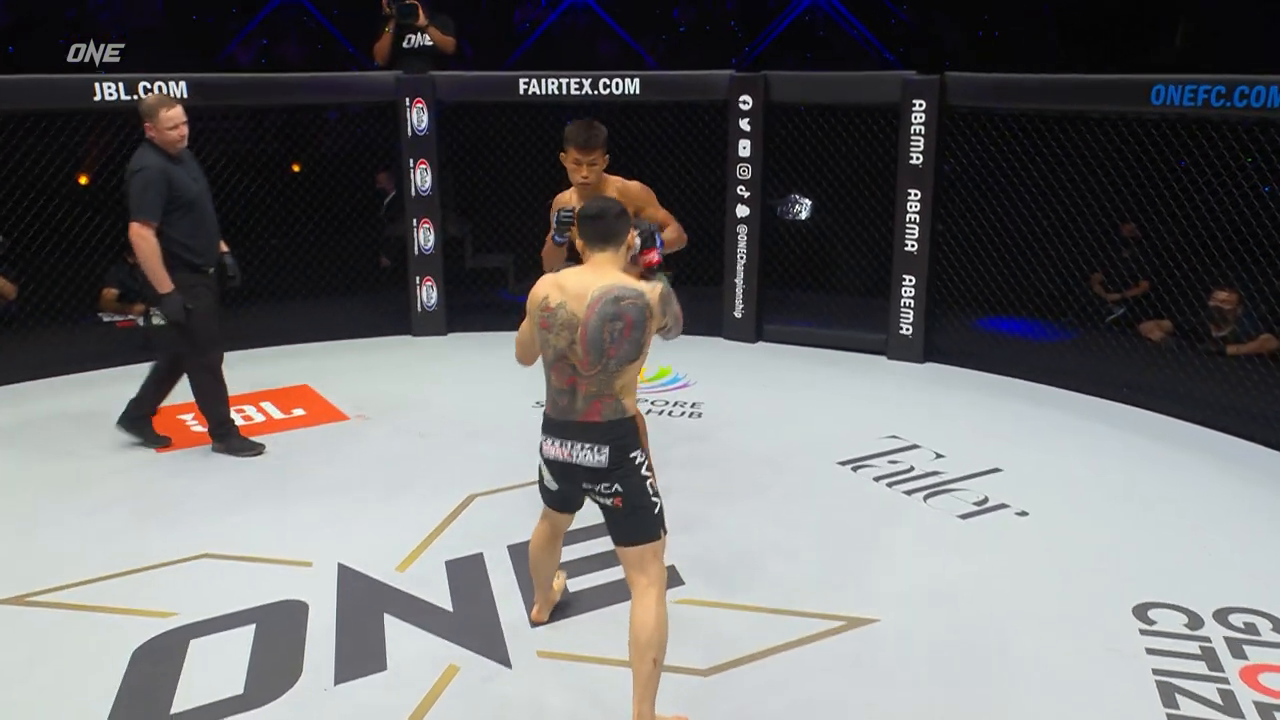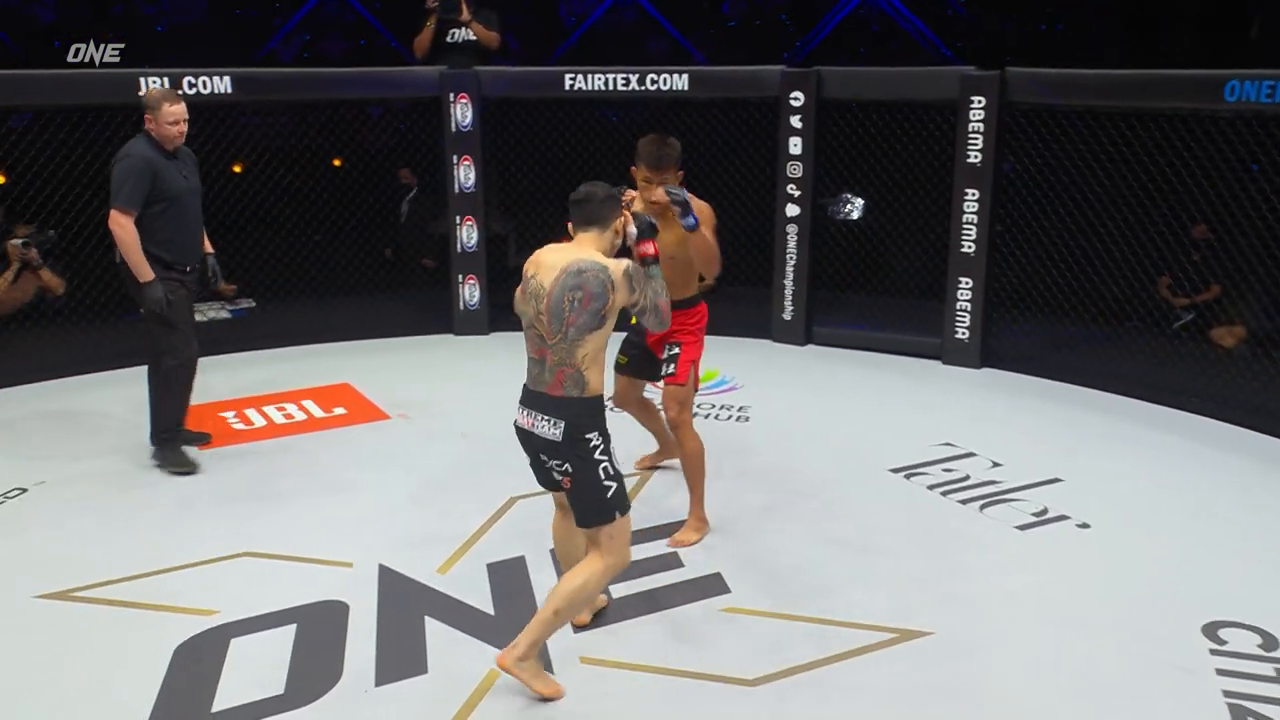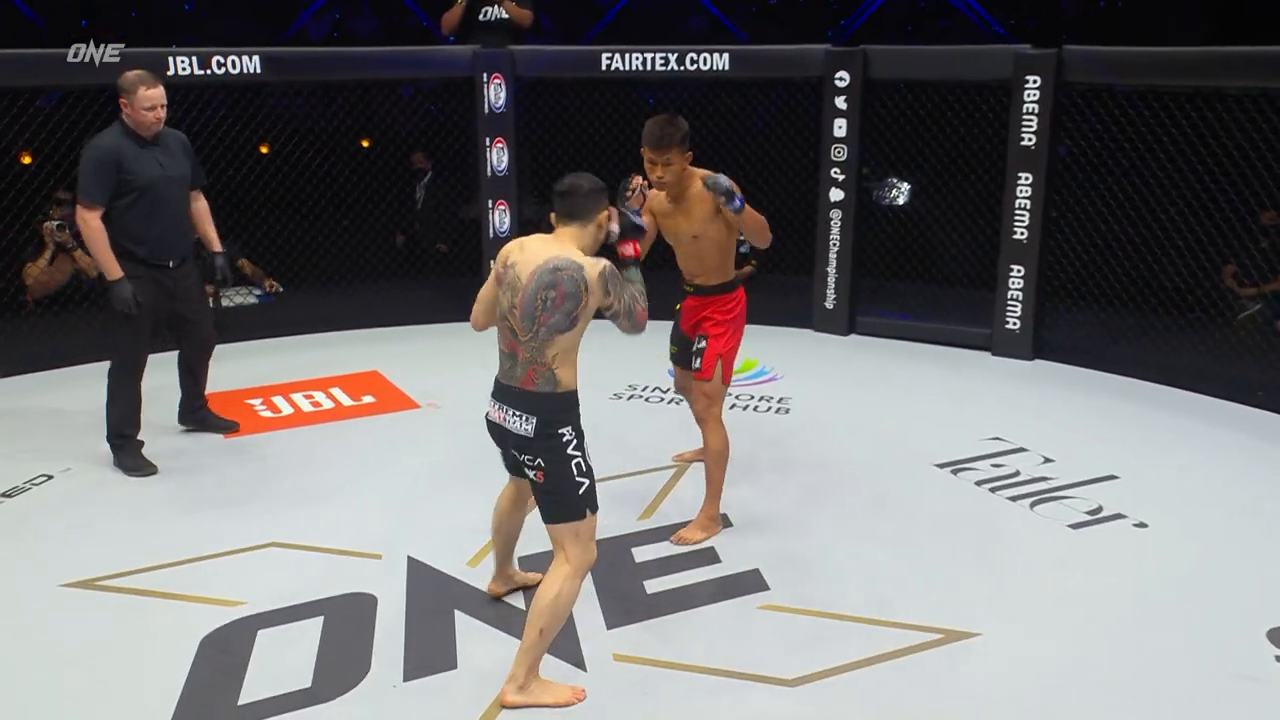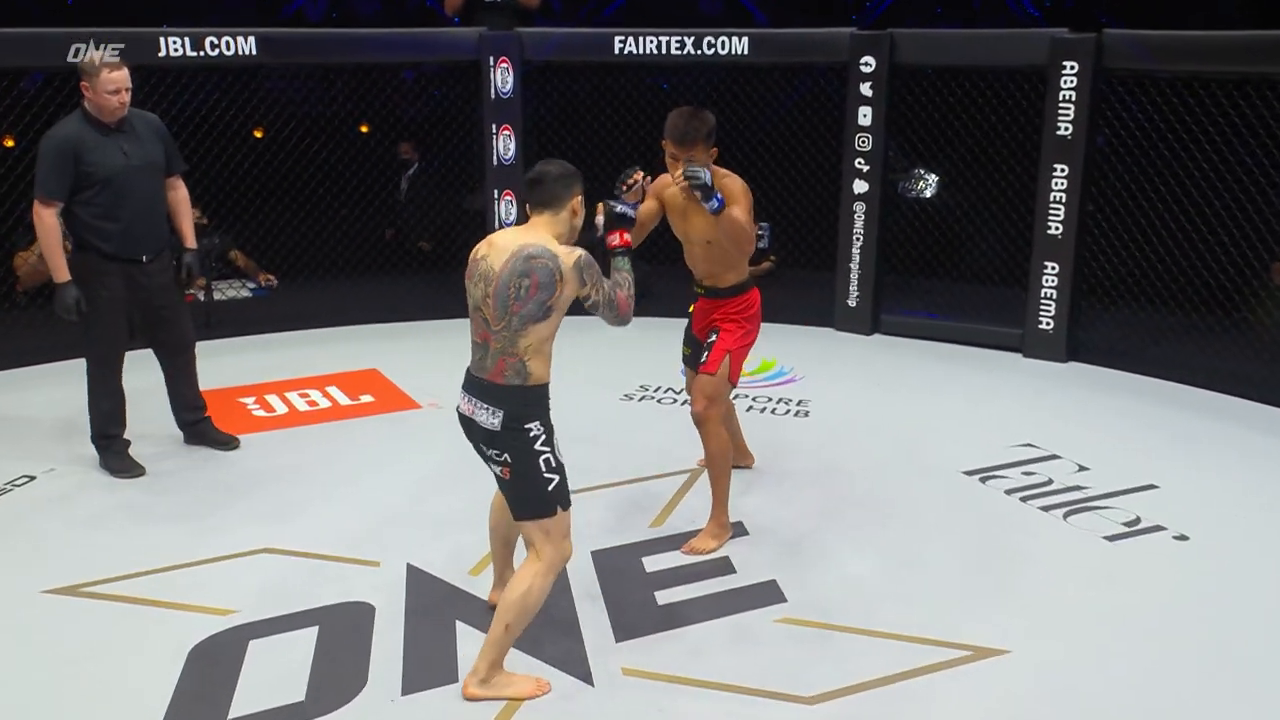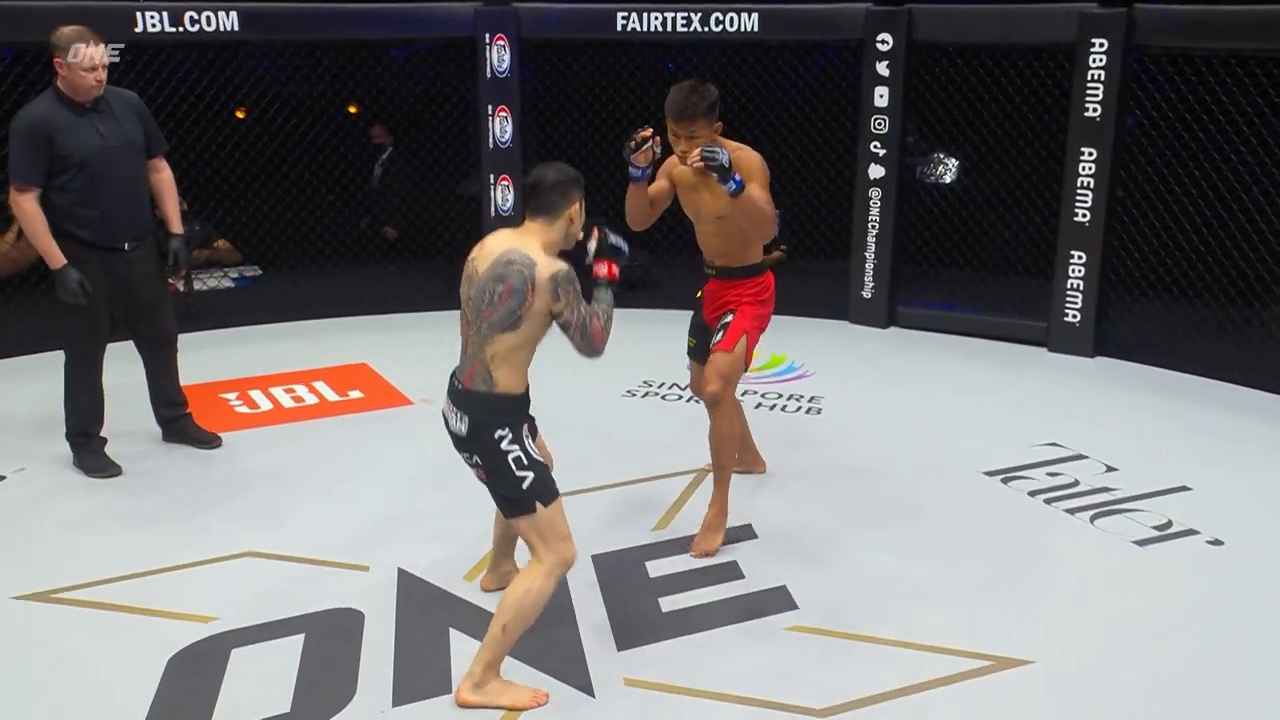
dt=0.4s
person 1, frame 1
left shoulder: (546, 290)
right shoulder: (651, 296)
left elbow: (523, 357)
right elbow: (673, 329)
left hip: (557, 441)
right hip: (615, 448)
left knee: (554, 520)
right knee: (648, 582)
left ankle: (542, 600)
person 1, frame 2
left shoulder: (538, 261)
right shoulder: (618, 273)
right elbow: (659, 319)
right wrist: (649, 252)
left hip: (531, 415)
right hip: (576, 425)
left knee: (567, 505)
right knee: (611, 555)
left ankle: (581, 600)
right ankle: (522, 653)
person 1, frame 3
left shoulder: (514, 250)
right shoulder: (594, 273)
left elbow: (479, 321)
right elbow: (635, 322)
right wrist: (629, 250)
left hip: (502, 407)
right hip: (548, 418)
left knee: (522, 485)
right knee: (577, 556)
left ankle: (503, 575)
right ankle: (522, 682)
person 1, frame 4
left shoulder: (485, 247)
right shoulder: (570, 261)
right elbow: (621, 313)
right wrist: (618, 239)
left hip: (474, 401)
right hip: (518, 414)
left knee: (512, 486)
right knee: (551, 554)
left ankle: (503, 584)
right ankle: (485, 674)
person 1, frame 5
left shoulder: (491, 243)
right shoulder: (554, 274)
right elbow: (593, 345)
right wrist: (606, 271)
left hip: (465, 401)
right hip: (493, 419)
left knee: (537, 464)
right knee: (556, 555)
left ankle: (500, 569)
right ankle: (480, 680)
person 2, frame 1
left shoulder: (631, 192)
right shoulder: (562, 202)
left elbow: (678, 235)
right elbow: (551, 266)
left wrist: (656, 240)
right wrist: (558, 234)
person 2, frame 2
left shoulder: (697, 209)
right shoulder: (631, 207)
left elbow: (711, 269)
left wrist: (687, 217)
left hip: (683, 319)
right hip: (646, 314)
left knee: (676, 414)
right knee: (625, 396)
left ankle: (697, 516)
right ankle: (667, 448)
person 2, frame 3
left shoulder: (713, 189)
right shoulder: (654, 198)
left elbow: (763, 239)
right elbow: (634, 255)
left wrist: (733, 201)
right wrist: (634, 214)
left hip: (722, 306)
right hip: (689, 300)
left knee: (707, 405)
right knee: (684, 386)
left ankle: (710, 513)
right ankle: (709, 448)
person 2, frame 4
left shoulder: (732, 187)
right shoulder: (663, 187)
left elbow: (744, 249)
right elbow: (628, 241)
left wrist: (711, 199)
right wrist: (628, 202)
left hip: (735, 307)
right hip: (703, 300)
left knee: (704, 408)
right knee: (702, 391)
left ankle: (719, 522)
right ankle: (739, 452)
person 2, frame 5
left shoulder: (747, 160)
right shoulder: (676, 165)
left elbow: (765, 231)
right elbow: (638, 220)
left wrist: (729, 179)
right wrist: (638, 169)
left hip: (747, 290)
right hip: (711, 284)
left knee: (717, 390)
right knee: (703, 385)
left ankle: (718, 508)
right ankle: (748, 456)
person 3, frame 1
left shoulder: (184, 156)
right shoulder: (150, 168)
right elbow: (141, 234)
left wrist: (223, 251)
right wrist: (165, 291)
left hip: (202, 272)
right hip: (181, 278)
left knee: (180, 351)
right knee: (205, 356)
left ankle: (138, 415)
right ankle: (224, 433)
person 3, frame 2
left shoulder: (184, 155)
right shoulder: (137, 160)
right elbow: (120, 222)
left wrist: (206, 252)
right wrist: (148, 281)
left hip: (182, 273)
right hip: (157, 277)
left knee: (167, 352)
right knee: (181, 354)
left ankle: (165, 429)
right ankle: (168, 442)
person 3, frame 3
left shoulder: (177, 142)
right shoulder: (105, 150)
left elbow: (195, 198)
right elbow: (88, 217)
left wrist: (215, 248)
right wrist: (116, 279)
left hip: (181, 268)
right hip: (138, 274)
left knee: (200, 341)
right knee: (129, 359)
left ankle: (194, 410)
right ankle: (124, 443)
person 3, frame 4
left shoulder: (150, 126)
right shoulder: (64, 139)
left elbow: (174, 187)
right elbow: (45, 212)
left wrist: (189, 246)
right wrist: (63, 281)
left hip: (157, 262)
right hip: (102, 269)
left knee: (179, 345)
right knee: (106, 358)
left ankle: (194, 423)
right ankle: (110, 445)
person 3, frame 5
left shoulder: (129, 104)
right shoulder: (36, 121)
left elbow: (158, 169)
right elbow: (23, 199)
left wrist: (176, 232)
right wrist: (60, 266)
left hip: (140, 250)
right hip: (84, 257)
left knee: (161, 338)
right knee: (85, 351)
left ankle: (175, 420)
right ankle: (85, 443)
